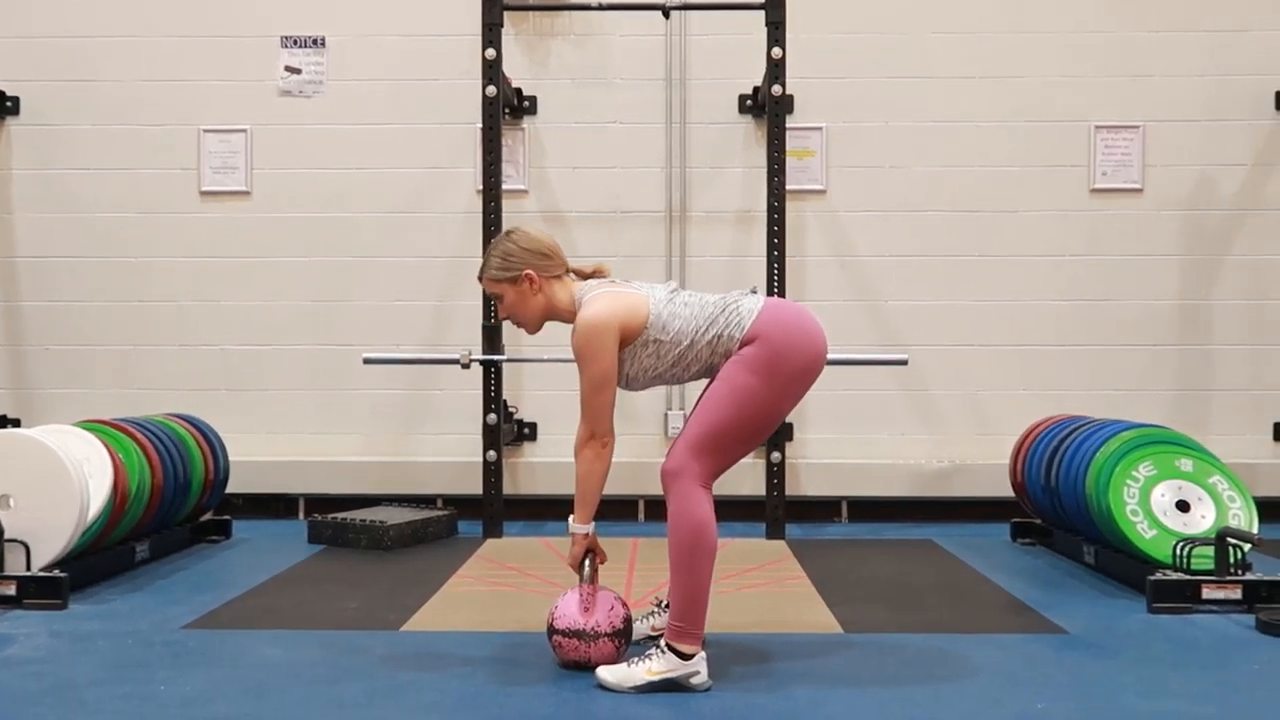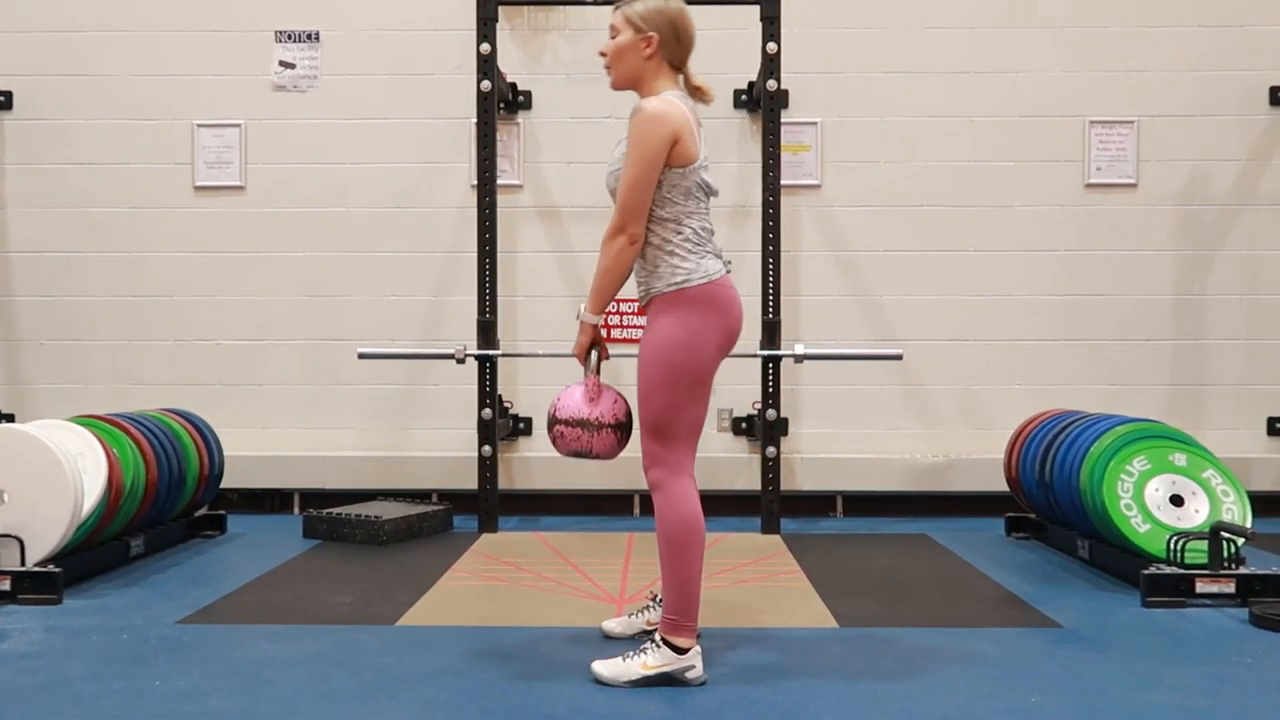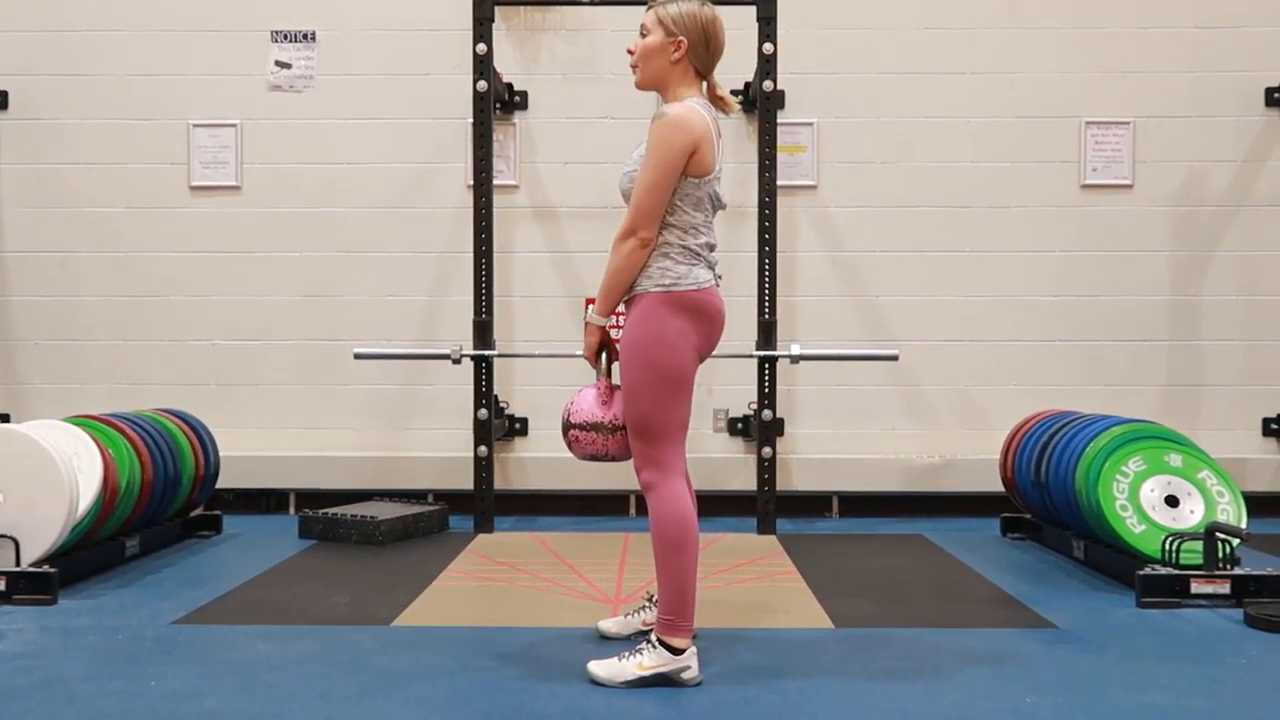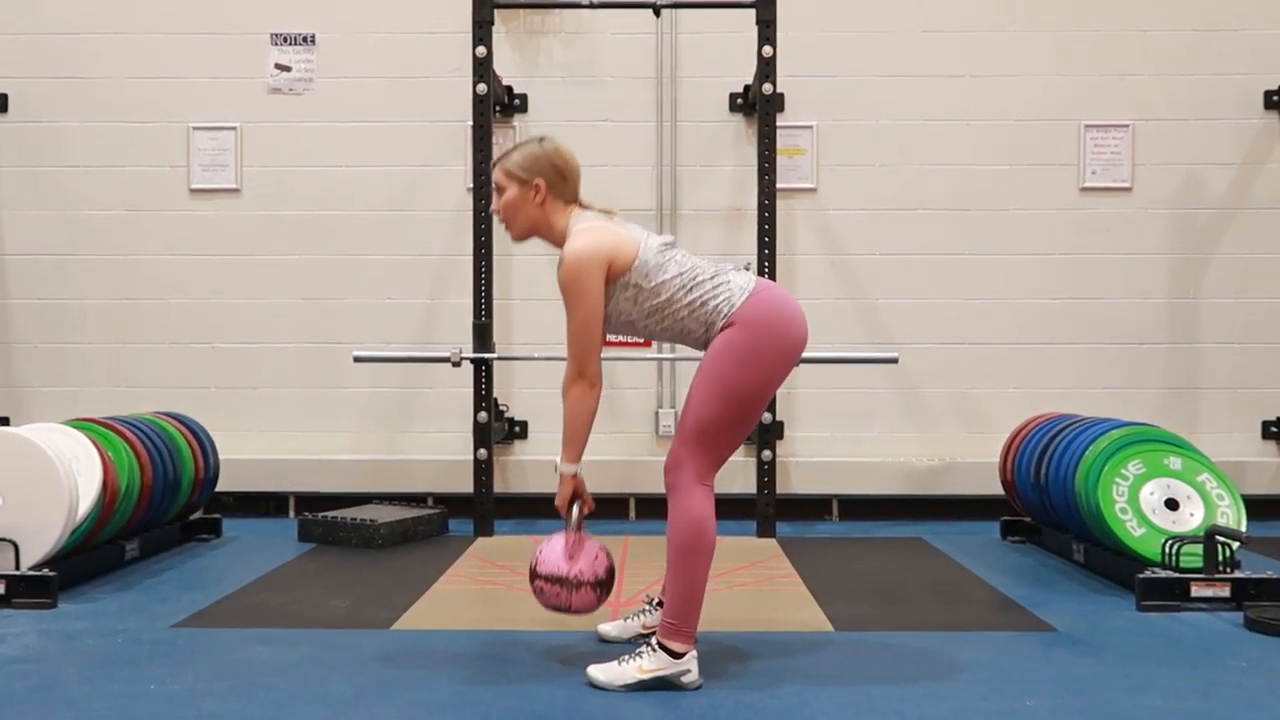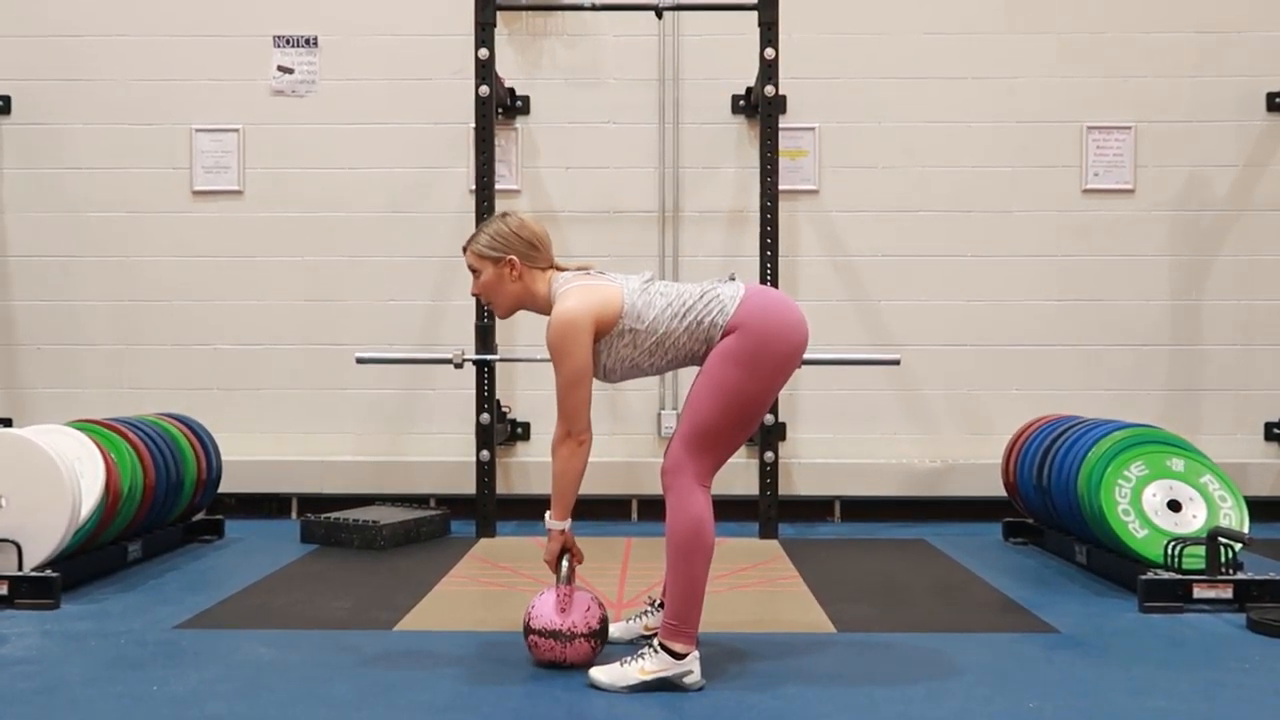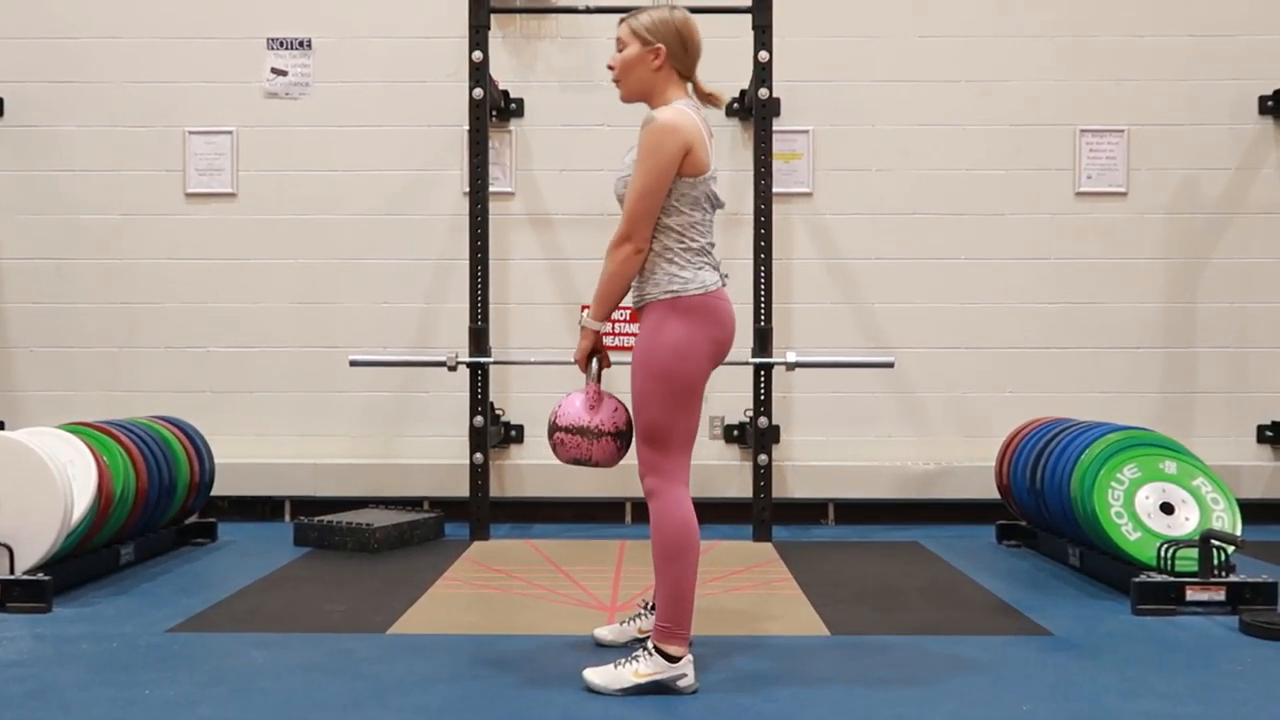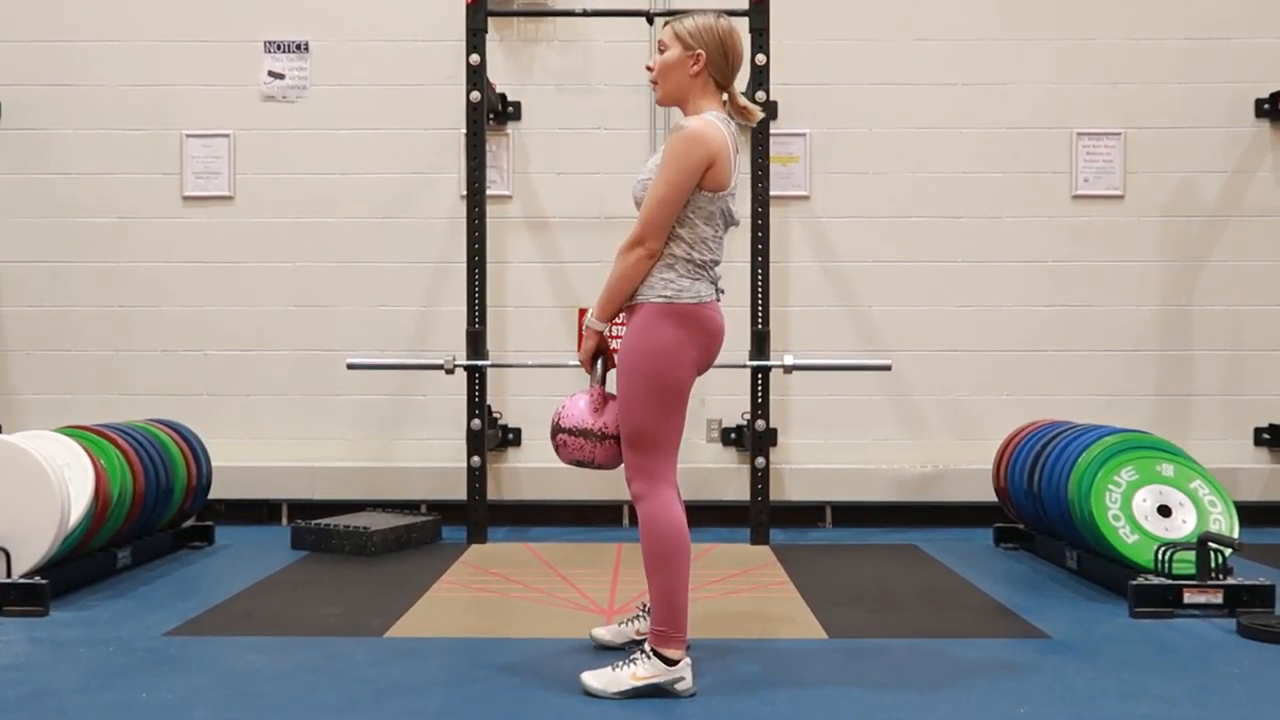
dt=0.7s
person 1, frame 1
left shoulder: (594, 319)
right shoulder: (596, 300)
left elbow: (596, 439)
right elbow: (593, 434)
left wrist: (581, 528)
right wrist: (584, 523)
left hip: (781, 343)
right hip: (777, 338)
left knee: (685, 476)
right knee: (684, 473)
left ankle: (683, 654)
right ankle: (679, 610)
person 1, frame 2
left shoulder: (655, 111)
right shoulder: (667, 112)
left elbow: (625, 234)
right elbow: (639, 230)
left wrist: (589, 318)
right wrist: (599, 315)
left hip: (687, 306)
right hip: (697, 301)
left knee: (666, 469)
right knee: (667, 464)
left ankle: (678, 647)
right ankle: (672, 604)
person 1, frame 3
left shoulder: (677, 119)
right shoulder: (693, 117)
left elbow: (638, 236)
left wrist: (597, 320)
right wrist: (613, 316)
left hip: (668, 307)
right hip: (683, 303)
left knee: (659, 471)
right knee: (662, 466)
left ankle: (674, 648)
right ankle: (669, 606)
person 1, frame 4
left shoulder: (581, 251)
right shoulder: (591, 233)
left elbow: (585, 379)
right elbow: (581, 372)
left wrist: (569, 470)
right wrist: (573, 466)
left hip: (758, 326)
right hip: (762, 319)
left knee: (688, 476)
right knee: (687, 471)
left ankle: (675, 651)
right ankle: (671, 608)
person 1, frame 5
left shoulder: (569, 313)
right shoulder: (573, 293)
left elbow: (575, 438)
right elbow: (568, 431)
left wrist: (558, 524)
right wrist: (561, 519)
left hip: (759, 332)
right hip: (762, 322)
left knee: (684, 476)
right knee: (684, 472)
left ankle: (676, 651)
right ankle: (672, 608)
person 1, frame 6
left shoulder: (668, 122)
right shoulder: (680, 121)
left elbow: (630, 242)
right elbow: (642, 239)
left wrist: (592, 323)
right wrist: (601, 320)
left hip: (680, 315)
right hip: (690, 310)
left knee: (663, 479)
right knee: (664, 473)
left ankle: (670, 654)
right ankle: (663, 611)
person 1, frame 7
left shoulder: (695, 133)
right shoulder: (712, 133)
left elbow: (644, 244)
left wrist: (595, 322)
right wrist: (611, 319)
left hip: (666, 319)
right hip: (682, 315)
left knee: (650, 483)
right knee: (653, 477)
left ankle: (668, 658)
right ankle: (663, 614)
